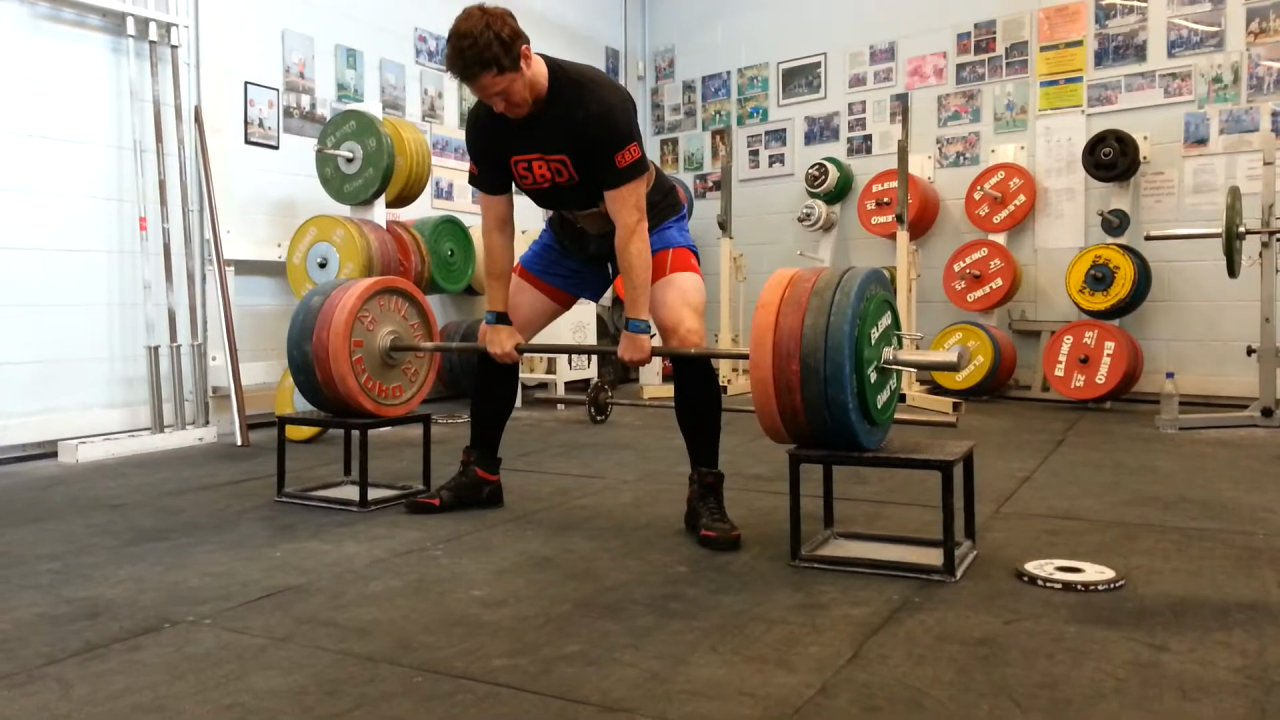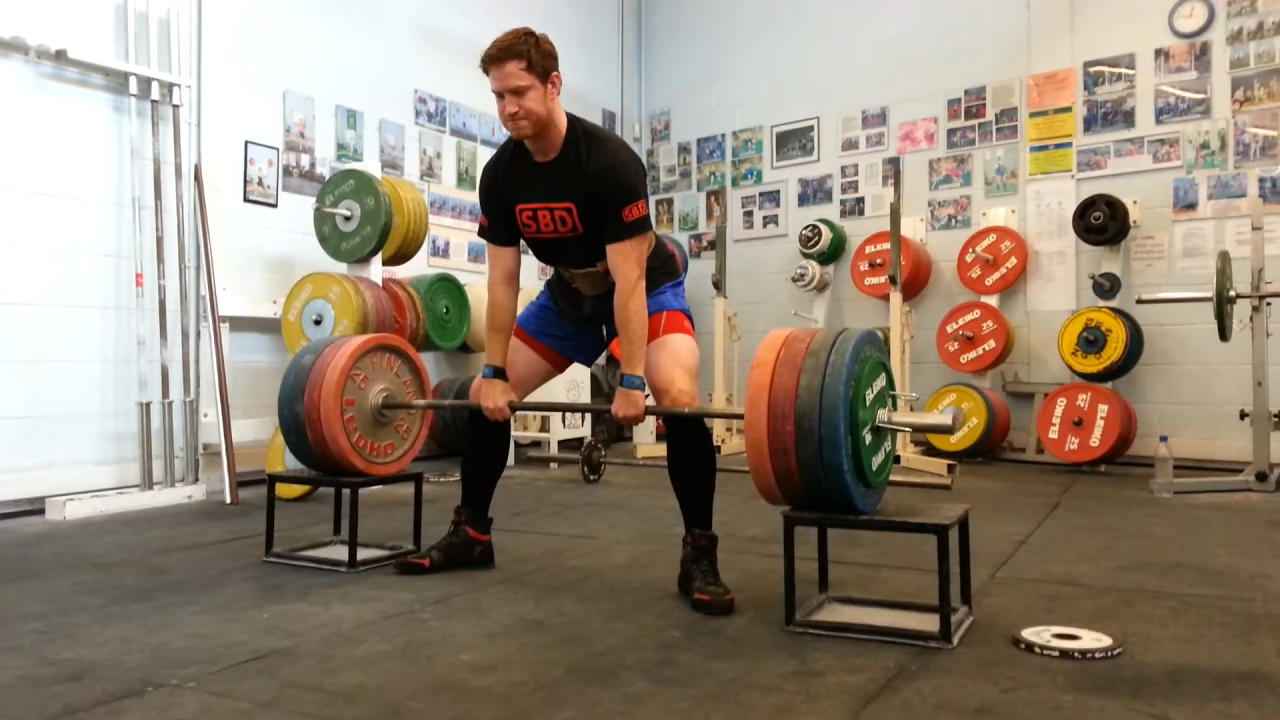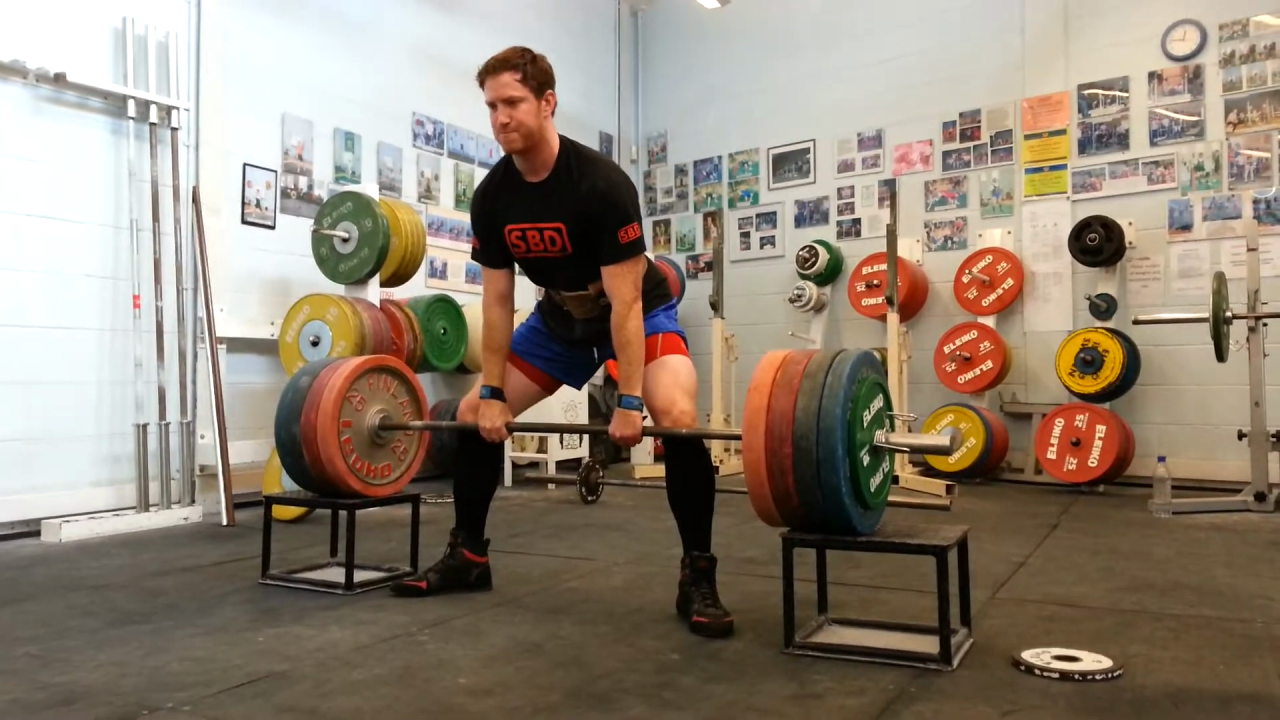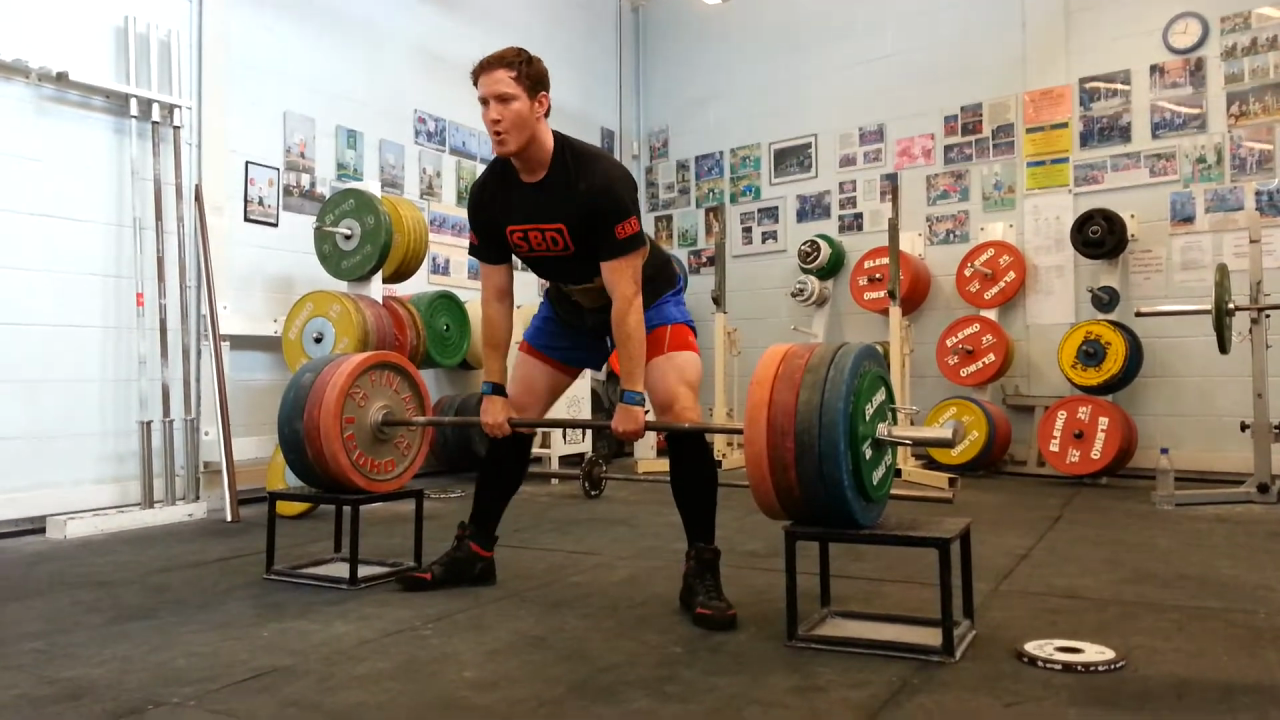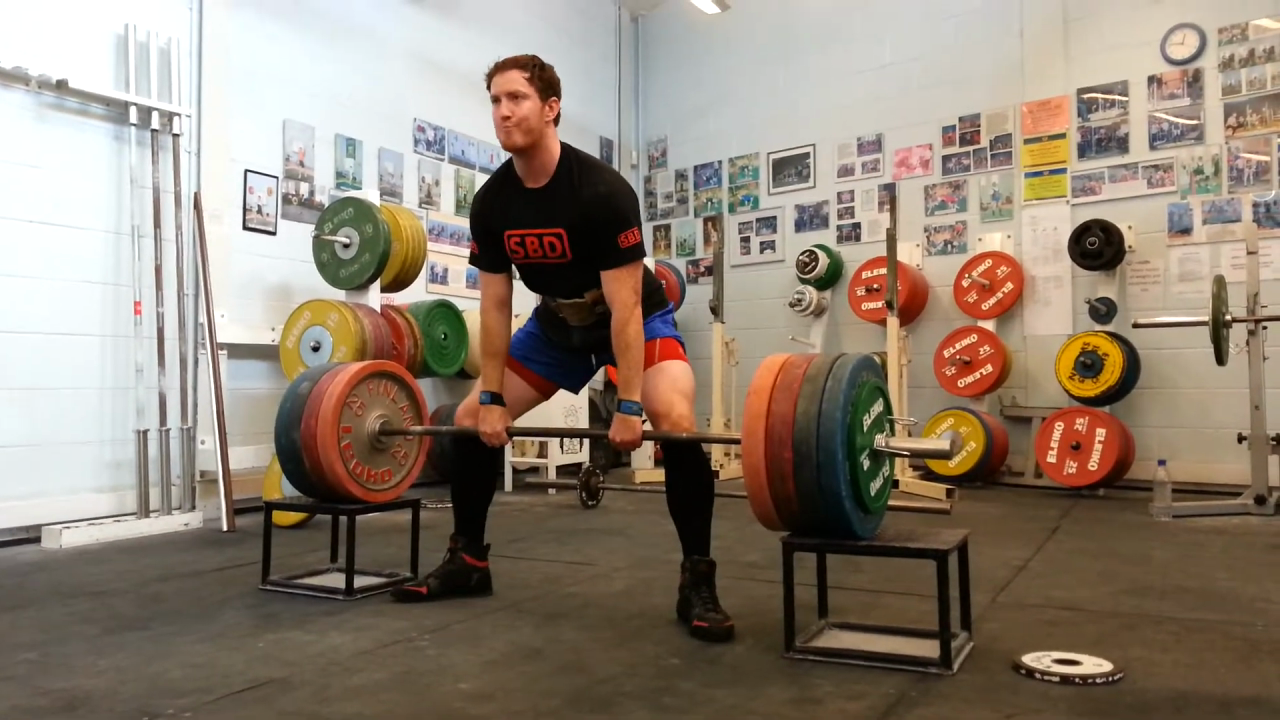
dt=1s
person 1, frame 1
left shoulder: (599, 102)
right shoulder: (485, 125)
left elbow: (630, 222)
right elbow: (496, 224)
left wrist: (636, 325)
right wrist: (497, 317)
left hip: (649, 223)
right hip: (570, 230)
left knee: (686, 335)
right knee: (497, 337)
left ankle: (705, 493)
right ankle: (480, 474)
person 1, frame 2
left shoulder: (611, 162)
right shoulder: (500, 173)
left elbow: (630, 279)
right elbow: (502, 279)
left wrist: (631, 382)
right wrist: (494, 372)
left hip: (647, 290)
right hip: (568, 295)
left knee: (677, 396)
right knee: (486, 394)
left ankle: (699, 556)
right ankle: (471, 533)
person 1, frame 3
left shoulder: (601, 184)
right shoulder: (491, 196)
left elbow: (625, 301)
right elbow: (497, 300)
left wrist: (628, 402)
right wrist: (491, 394)
left hip: (638, 313)
right hip: (559, 317)
left knee: (676, 417)
right knee: (473, 415)
left ankle: (697, 578)
right ankle: (467, 555)
person 1, frame 4
left shoulder: (599, 179)
right shoulder: (488, 195)
left elbow: (626, 295)
right elbow: (497, 296)
left wrist: (630, 398)
right wrist: (493, 390)
left hip: (647, 298)
right hip: (568, 303)
left knee: (679, 414)
right knee: (512, 418)
left ankle: (702, 571)
right ankle: (475, 549)
person 1, frame 5
left shoulder: (602, 191)
right shoulder: (491, 201)
left elbow: (626, 306)
right elbow: (495, 305)
left wrist: (628, 407)
right wrist: (491, 397)
left hip: (636, 320)
right hip: (556, 323)
left knee: (675, 421)
right knee: (471, 420)
left ankle: (697, 583)
right ankle: (468, 561)
